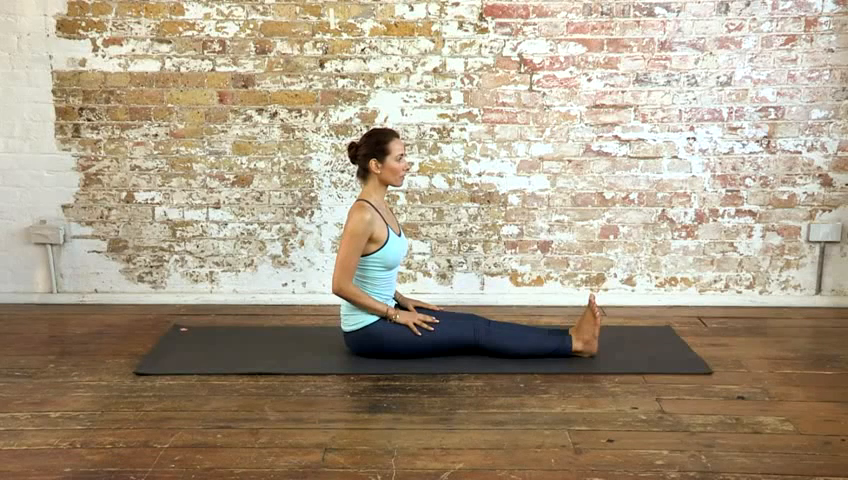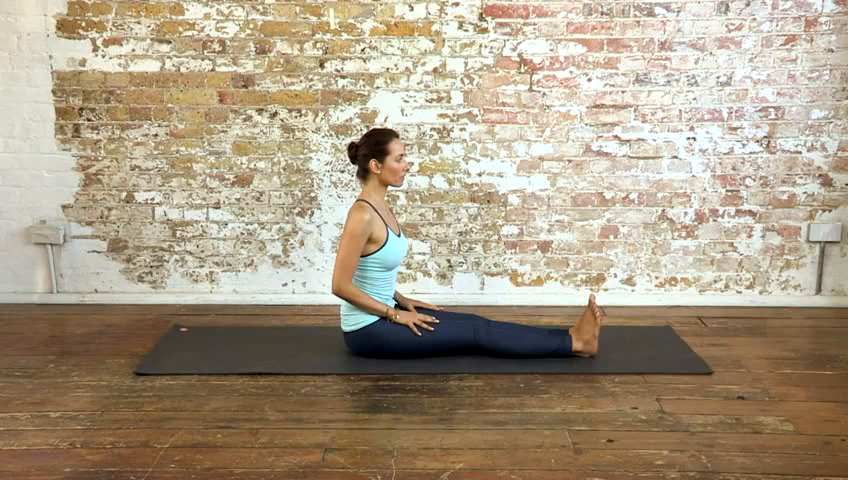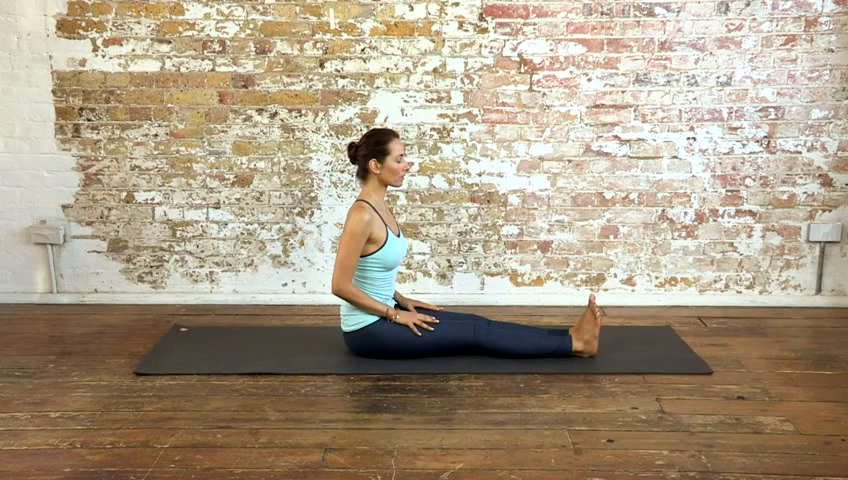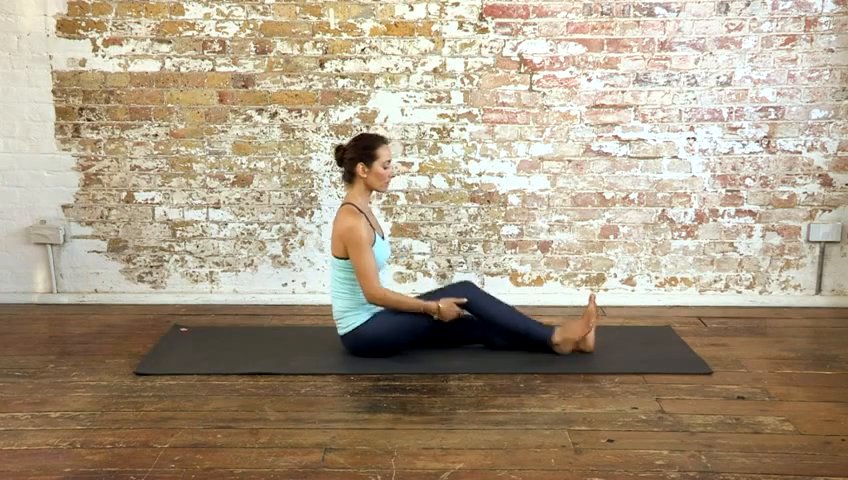
dt=1s
person 1, frame 1
left shoulder: (378, 205)
right shoulder: (363, 215)
right elbow: (341, 285)
left wrist: (400, 300)
right wrist: (395, 314)
left hip: (380, 315)
right hip: (368, 329)
left knee: (472, 323)
right knee: (474, 331)
left ankle: (568, 338)
right ankle: (573, 343)
person 1, frame 2
left shoulder: (379, 205)
right shoulder: (363, 215)
right elbow: (341, 285)
left wrist: (401, 301)
right wrist: (395, 314)
left hip: (379, 315)
right hip: (368, 329)
left knee: (473, 323)
right knee: (474, 332)
left ankle: (568, 338)
right ankle: (574, 343)
person 1, frame 3
left shoulder: (378, 205)
right shoulder: (363, 215)
right elbow: (341, 285)
left wrist: (401, 301)
right wrist: (395, 314)
left hip: (379, 317)
right hip: (368, 329)
left knee: (474, 323)
right knee: (475, 332)
left ankle: (569, 337)
right ankle: (574, 343)
person 1, frame 4
left shoulder: (360, 210)
right shoulder: (352, 220)
right elbow: (373, 292)
left wrist: (411, 304)
right wrist: (433, 308)
left hip: (373, 322)
right hip: (364, 332)
left knee: (476, 326)
right knee: (464, 291)
left ankle: (564, 338)
right ankle: (553, 337)
